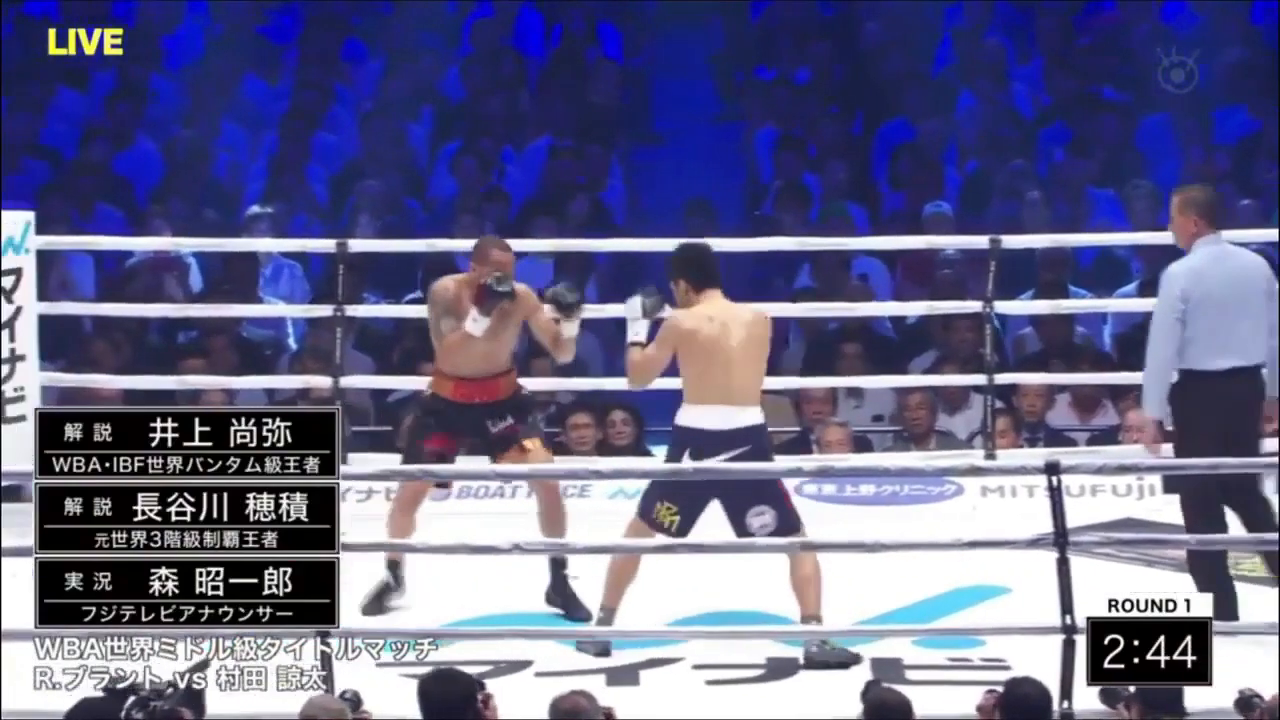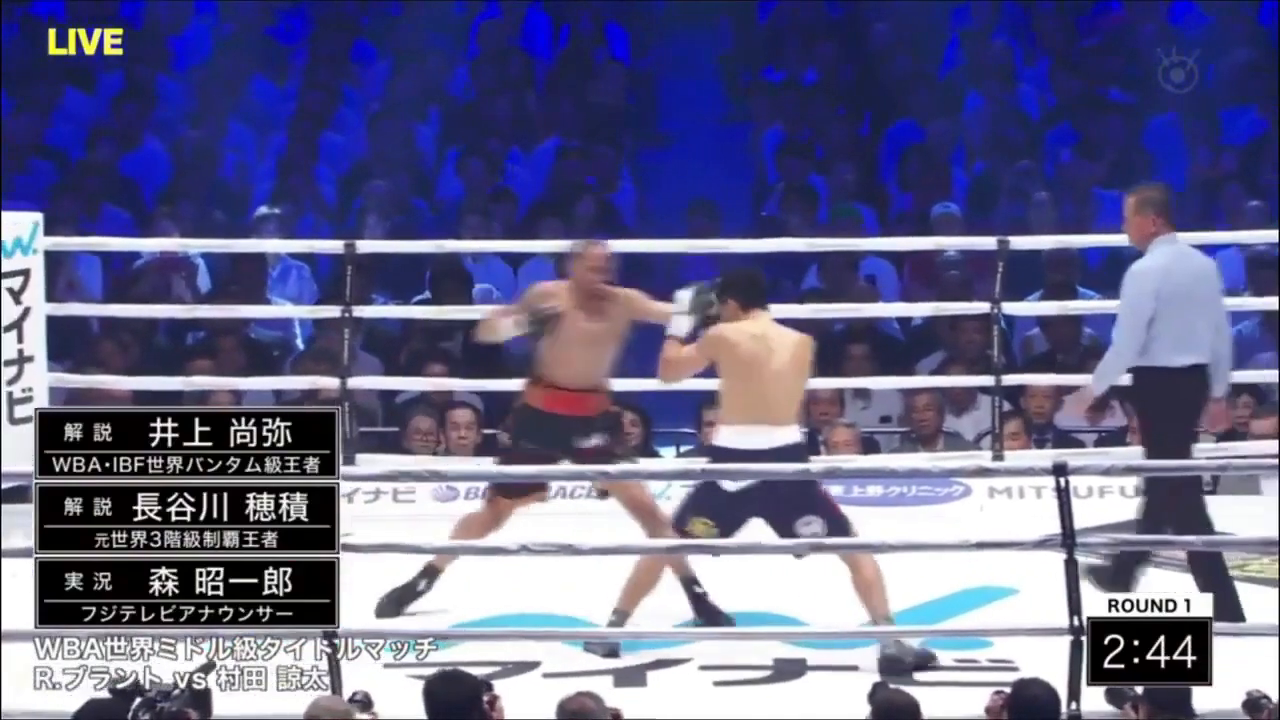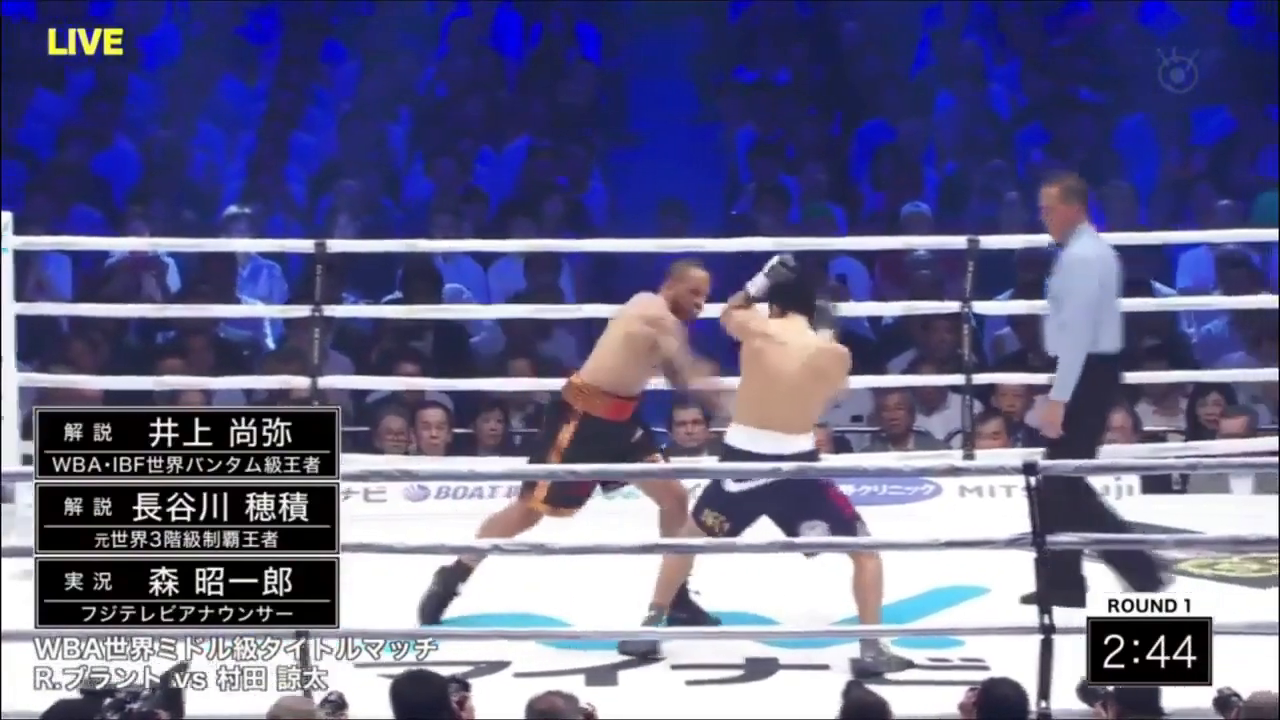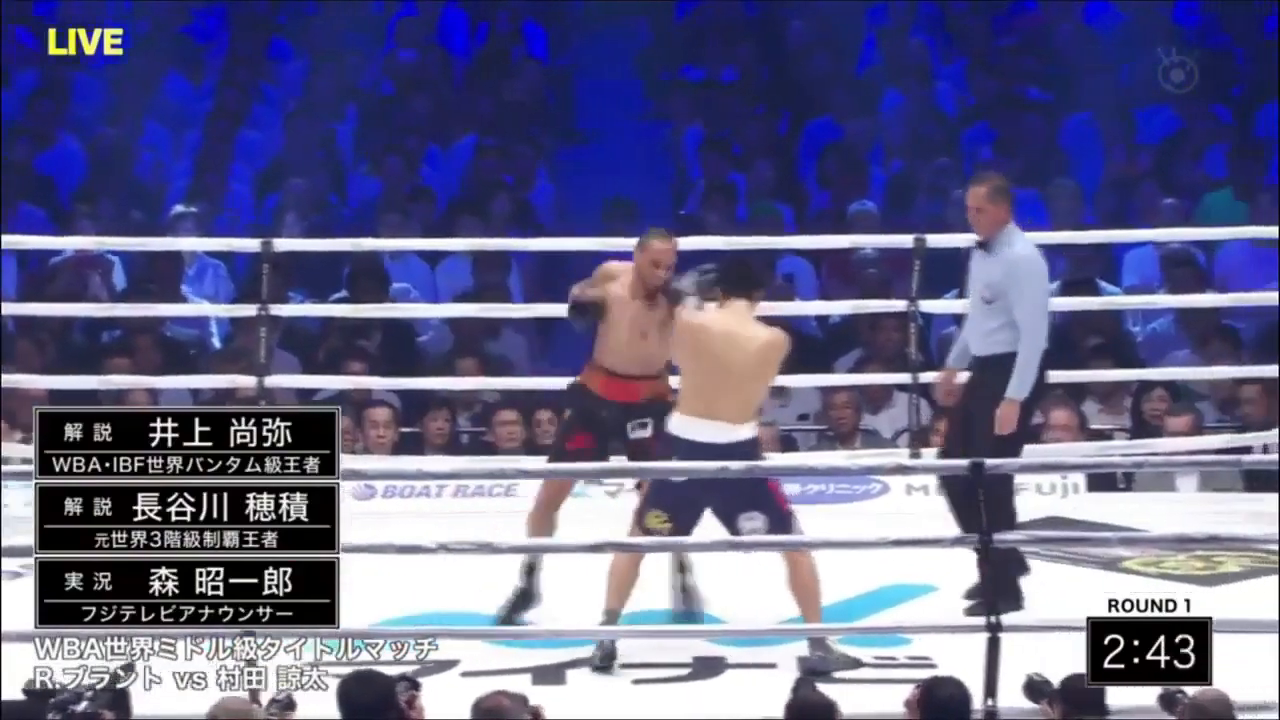
dt=0.3s
person 1, frame 1
left shoulder: (1181, 273)
left elbow: (1164, 347)
left wrist: (1151, 411)
left hip: (1200, 391)
left knee: (1200, 497)
right knee: (1244, 492)
left ankle: (1221, 604)
person 1, frame 2
left shoulder: (1145, 271)
right shoulder: (1204, 264)
left elbow: (1127, 342)
right elbow: (1221, 334)
left wrist: (1093, 390)
right wrist: (1218, 394)
left hip: (1159, 386)
right hip: (1195, 382)
left knee: (1179, 492)
right knee: (1166, 485)
left ankle: (1223, 600)
right ankle: (1122, 570)
person 1, frame 3
left shoulder: (1080, 257)
right shoulder: (1087, 250)
left elbow: (1078, 332)
left wrist: (1057, 397)
left hip: (1087, 376)
right hip: (1090, 372)
left knee: (1064, 483)
right knee: (1058, 479)
left ankle: (1136, 564)
right ankle: (1059, 581)
person 1, frame 4
left shoulder: (1021, 259)
right shoulder: (982, 252)
left elbow: (1034, 334)
left wrist: (1014, 399)
right wrist: (953, 364)
left hip: (1010, 377)
right hip: (984, 372)
left knee: (992, 479)
right knee: (954, 469)
left ankle: (1003, 588)
right ankle: (1000, 569)
person 2, frame 1
left shoulder: (681, 323)
right shoulder: (758, 321)
left elbow: (638, 377)
left wrist: (637, 324)
left hip: (695, 443)
right hip: (748, 442)
left knee: (637, 534)
right knee: (796, 542)
left ankle: (601, 629)
right ankle: (816, 638)
person 2, frame 2
left shoulder: (723, 336)
right shoulder: (802, 342)
left elbow: (668, 372)
left wrist: (682, 321)
left hip: (733, 461)
right hip: (787, 459)
right knee: (853, 550)
left ankle: (613, 629)
right ankle: (891, 642)
person 2, frame 3
left shoulder: (754, 328)
right shoulder: (836, 354)
left elbow: (728, 317)
left wrist: (762, 279)
left hip: (740, 460)
right hip: (795, 468)
left knee: (691, 536)
right knee: (864, 550)
left ankle: (650, 628)
right ankle: (871, 650)
person 2, frame 4
left shoulder: (690, 323)
right shoulder: (776, 340)
left wrist: (692, 303)
left hip: (684, 450)
right hip: (736, 455)
left knee: (636, 541)
right knee: (795, 547)
left ankle: (605, 640)
right ankle: (819, 648)
person 3, frame 1
left shoulder: (522, 297)
right shoulder: (445, 292)
left elbow: (563, 354)
right elbow: (447, 357)
left wrist: (570, 319)
right wrist: (482, 313)
left hip: (503, 398)
right hip: (451, 400)
left knee: (546, 483)
right knee: (410, 491)
left ankle: (559, 579)
right ankle: (394, 575)
person 3, frame 2
left shoulder: (624, 302)
right shoulder: (548, 295)
left elbow: (676, 316)
right elbow: (485, 334)
right wrist: (518, 321)
left hip: (592, 415)
right hip: (540, 412)
left knee: (641, 502)
right knee: (495, 511)
left ankle: (695, 592)
right ankle: (423, 581)
person 3, frame 3
left shoulder: (652, 308)
right shoulder: (659, 317)
right elbow: (689, 370)
left wrist: (665, 369)
left hip: (619, 416)
right hip: (583, 415)
left knee: (675, 497)
right knee: (529, 509)
left ankle: (679, 600)
right ankle: (453, 577)
person 3, frame 4
right shoulder: (613, 273)
right elbow: (581, 293)
right wrist: (580, 300)
left hip: (647, 399)
right hip: (595, 393)
right knee: (552, 490)
left ankle: (682, 580)
right ankle: (528, 583)
